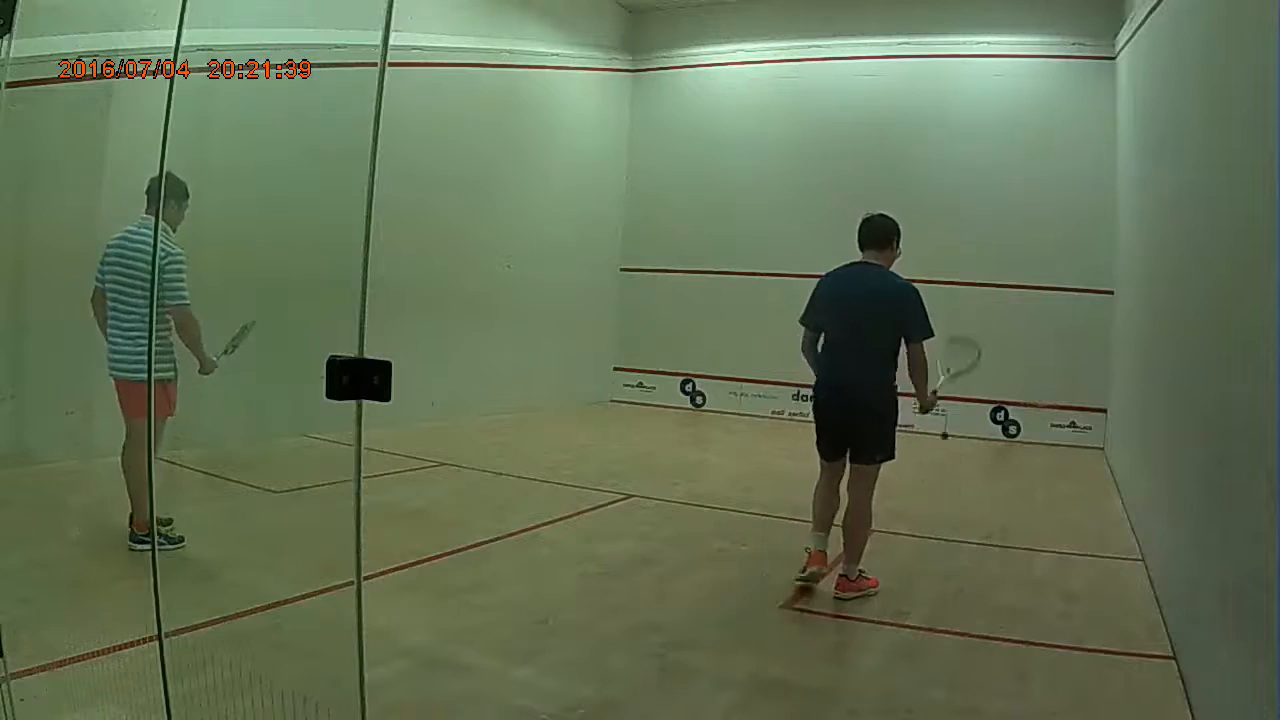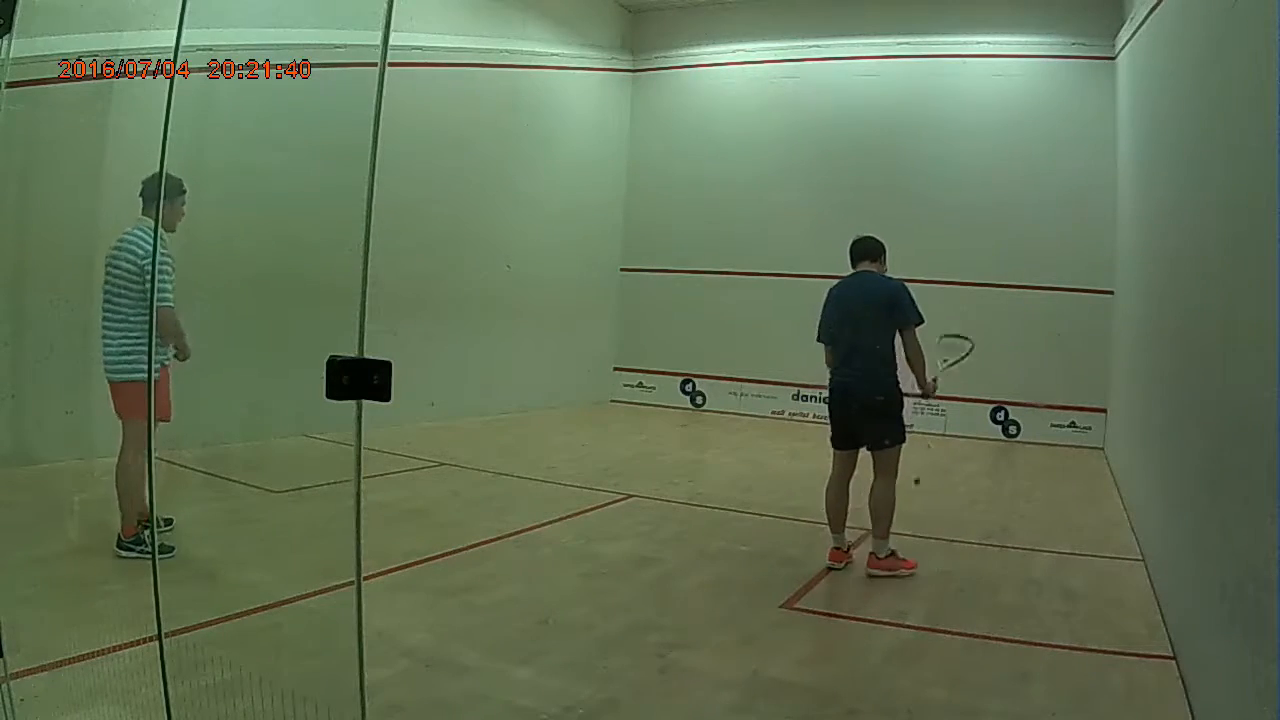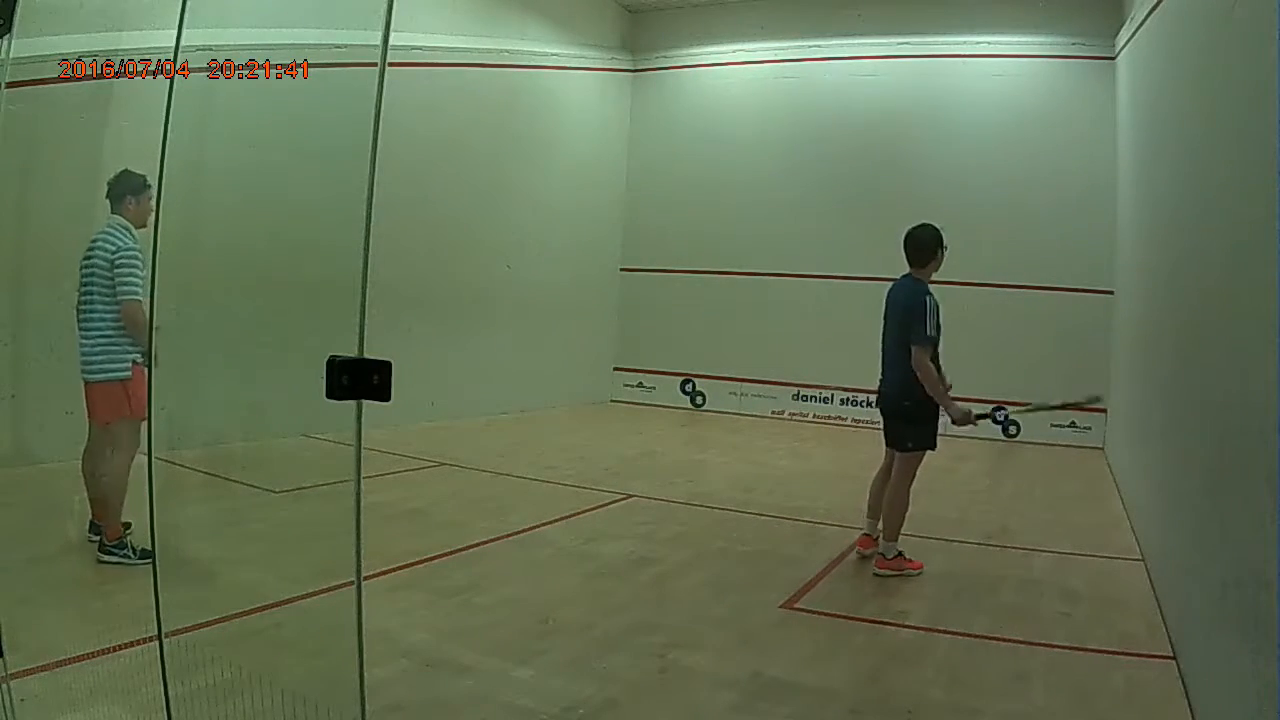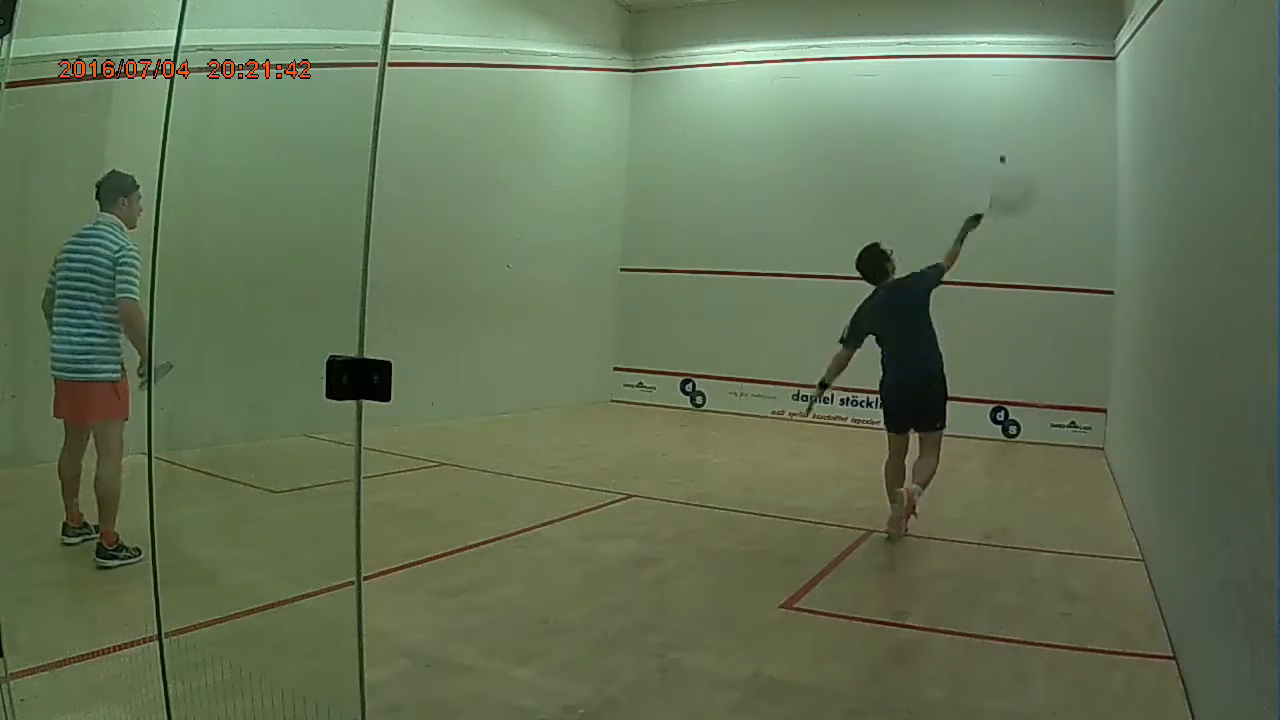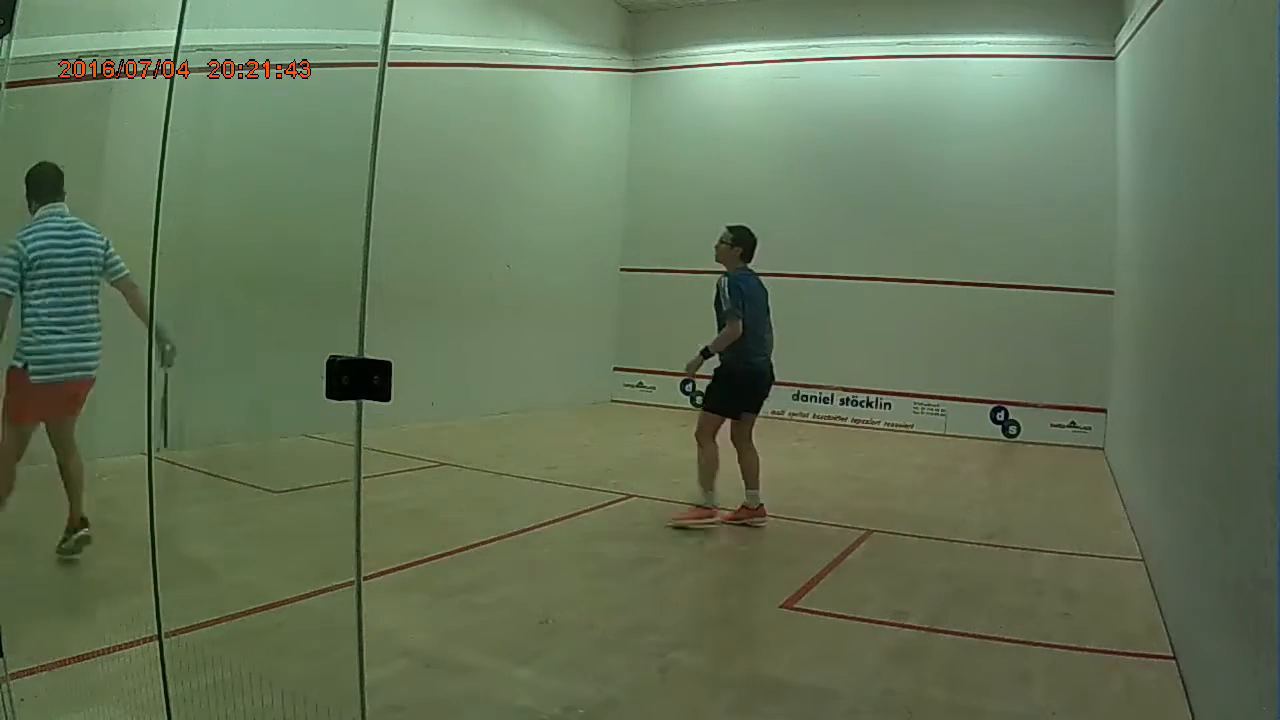
dt=1s
person 1, frame 1
left shoulder: (116, 243)
right shoulder: (168, 252)
left elbow: (98, 300)
right elbow: (180, 316)
right wrist: (203, 357)
left hip: (121, 360)
right hip: (151, 364)
left knee: (134, 438)
right knee: (144, 444)
left ankle: (142, 514)
right ankle: (142, 530)
person 1, frame 2
left shoulder: (123, 242)
right shoulder: (155, 250)
right elbow: (163, 315)
right wrist: (182, 346)
left hip: (119, 359)
right hip: (142, 363)
left knee: (134, 443)
right knee: (136, 448)
left ankle: (141, 515)
right ankle: (130, 536)
person 1, frame 3
left shoulder: (96, 243)
right shoulder: (125, 246)
right elbow: (131, 310)
right wrist: (149, 347)
left hip: (94, 360)
right hip: (119, 362)
left knee: (99, 442)
right knee: (123, 448)
left ankle: (100, 520)
right ankle: (112, 539)
person 1, frame 4
left shoulder: (71, 243)
right shoulder: (123, 249)
left elbow: (48, 304)
right elbow: (129, 311)
right wrist: (146, 356)
left hip: (64, 362)
right hip: (101, 364)
left knee: (74, 441)
right knee: (110, 452)
left ankle: (73, 523)
right ankle: (108, 543)
person 1, frame 5
right shoulder: (94, 237)
right elbow: (131, 290)
right wrist: (161, 336)
left hip: (37, 363)
right hip: (83, 362)
right knee: (64, 442)
right ankle: (76, 521)
person 2, frame 1
left shoulder: (829, 282)
right shoulder: (902, 292)
left elbow: (807, 345)
right elbow: (916, 357)
right wrist: (923, 396)
left hip: (829, 397)
right hip: (873, 402)
left knee: (829, 477)
right knee: (861, 490)
left ankle: (817, 551)
right ankle: (850, 576)
person 2, frame 2
left shoulder: (835, 293)
right shoulder: (894, 289)
left elbow: (829, 356)
right elbow: (911, 345)
right wrist: (924, 384)
left hip: (840, 391)
right hip: (879, 392)
left knee: (840, 471)
right knee: (885, 473)
left ankle: (838, 548)
right ankle: (881, 554)
person 2, frame 3
left shoulder: (899, 289)
right shoulder: (923, 299)
right elbow: (920, 362)
left wrist: (939, 375)
right wrist: (949, 406)
left hip: (890, 392)
right hip: (912, 398)
left knee: (889, 466)
right knee: (902, 475)
left ankle: (869, 535)
right ankle: (888, 554)
person 2, frame 4
left shoulder: (866, 312)
right shoulder: (914, 285)
left elbow: (844, 355)
right elbow: (948, 261)
left wrist: (823, 387)
right wrist: (966, 228)
left hip: (894, 385)
right hip: (930, 382)
left knee: (896, 453)
right knee: (929, 451)
left ankle: (898, 510)
right ankle: (910, 492)
person 2, frame 5
left shoulder: (730, 281)
right shoulder: (756, 283)
left elbow: (734, 328)
left wrist: (702, 355)
left hip: (738, 370)
right hip: (761, 370)
left knee: (704, 434)
right knee: (742, 438)
left ankle: (707, 507)
right ankle: (754, 506)
